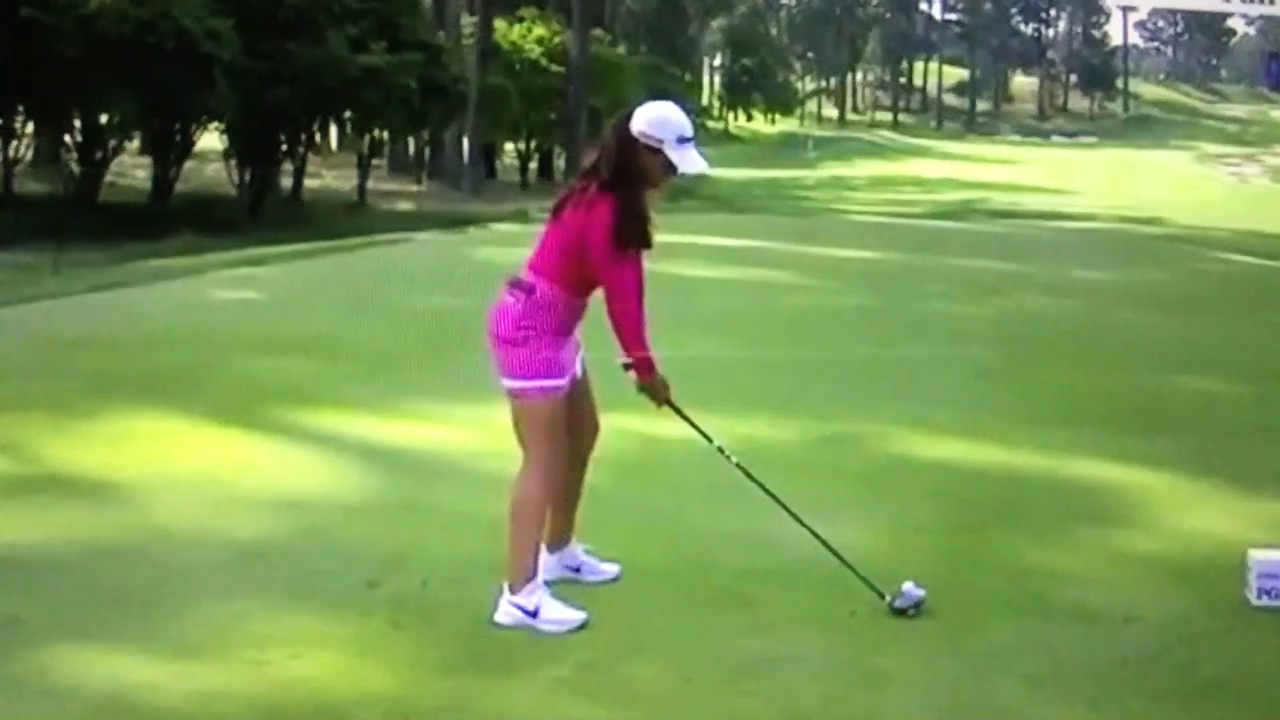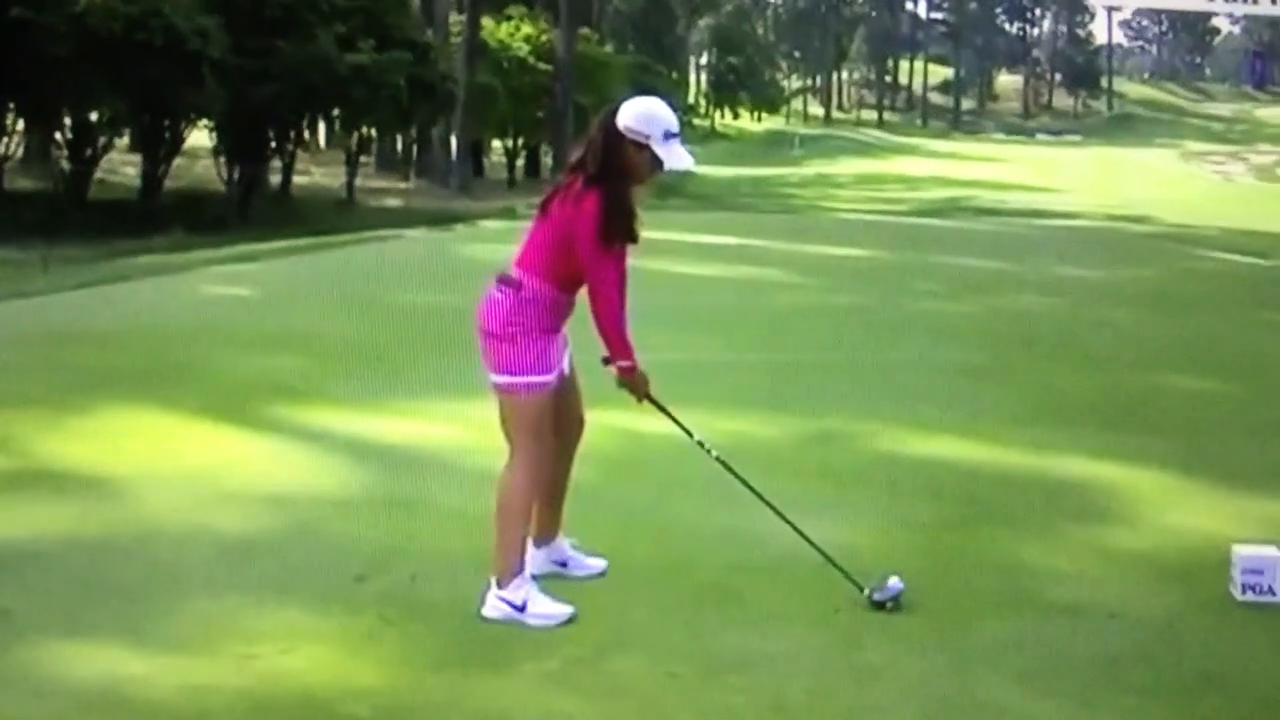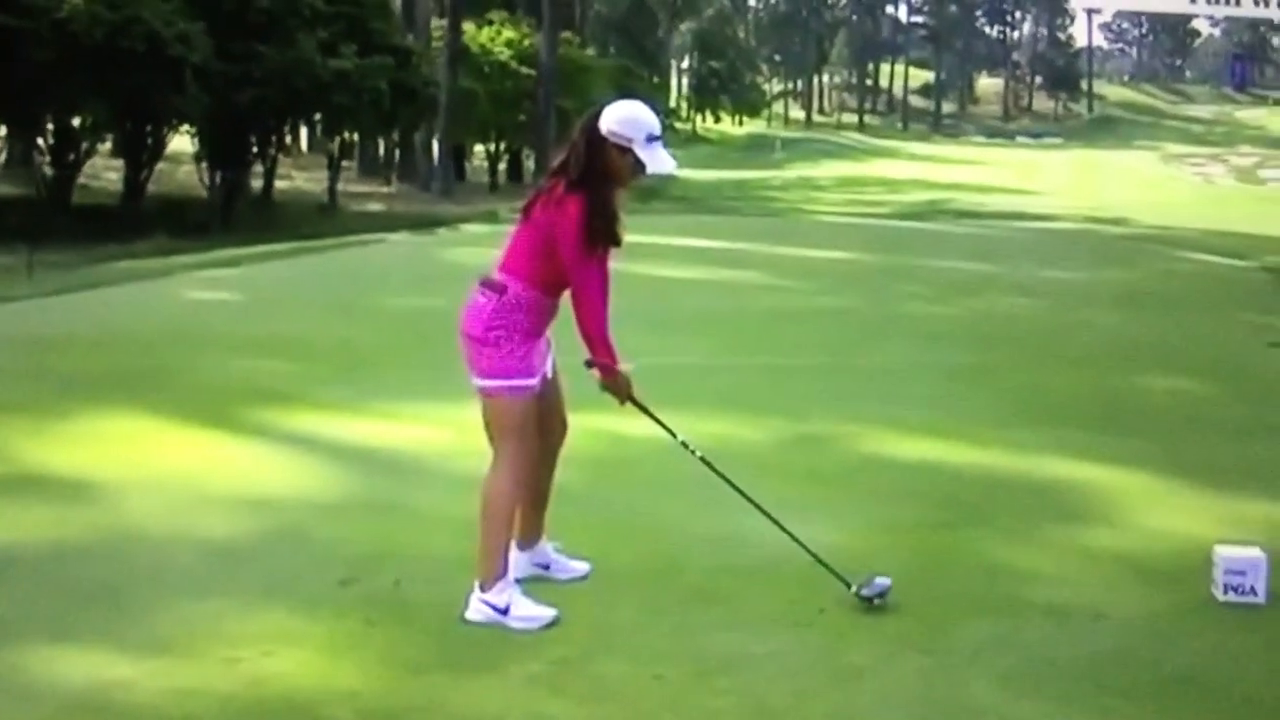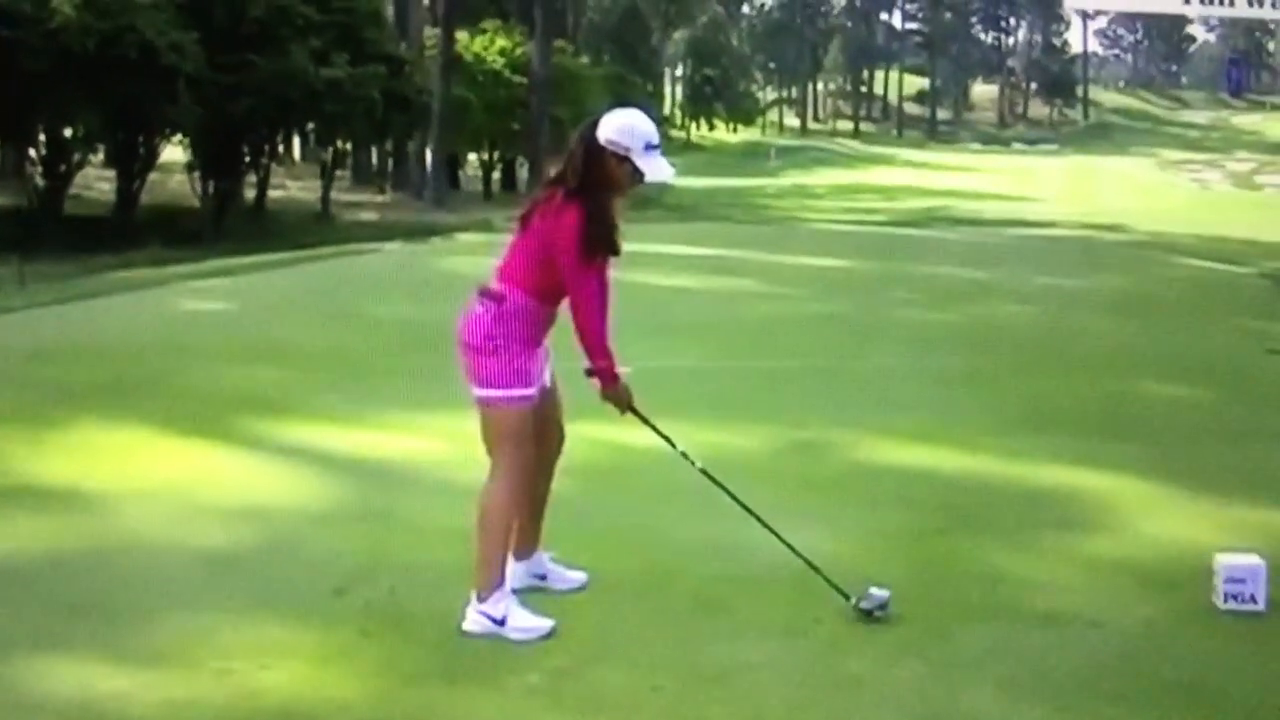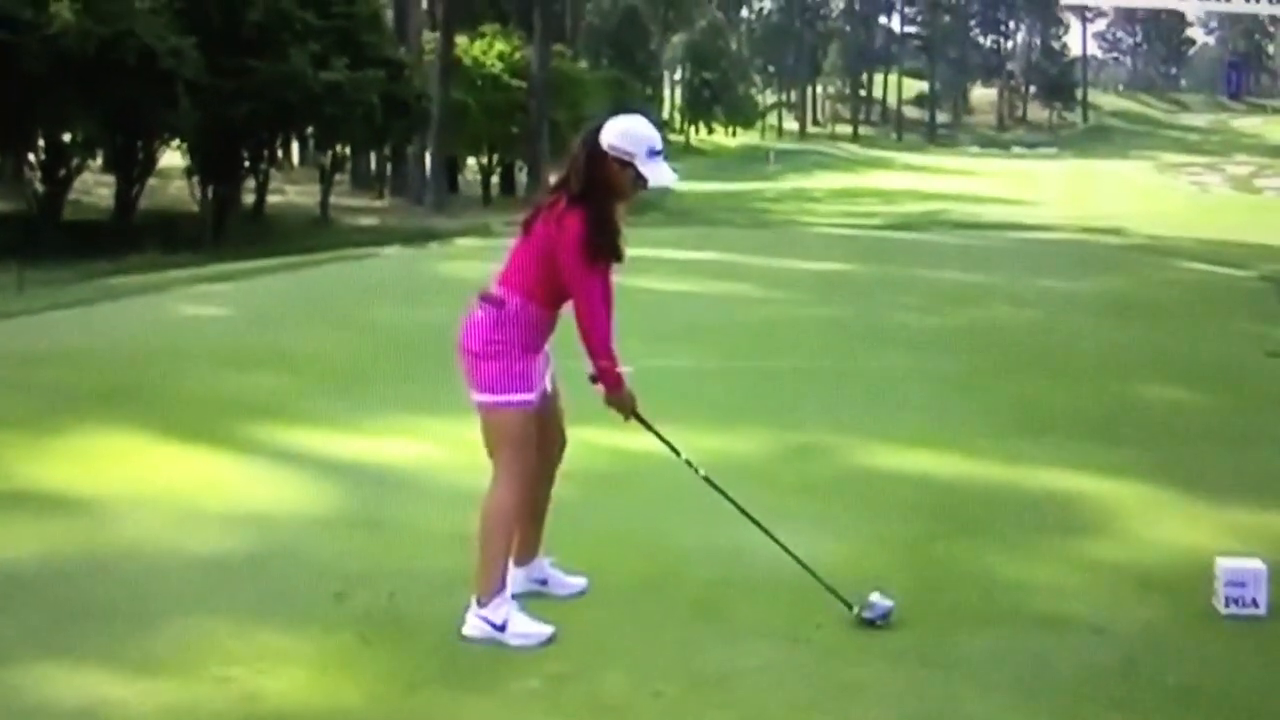
dt=0.3s
person 1, frame 1
left shoulder: (622, 200)
right shoulder: (601, 207)
left elbow: (630, 281)
right elbow: (618, 294)
left wrist: (640, 357)
right wrist: (645, 367)
left hip: (555, 325)
right hip: (529, 326)
left knee: (582, 433)
right knee: (544, 456)
left ankle: (558, 551)
right ankle: (519, 595)
person 1, frame 2
left shoulder: (610, 194)
right shoulder: (588, 201)
left elbow: (613, 276)
right elbow: (602, 289)
left wrist: (622, 355)
right wrist: (626, 362)
left hip: (544, 320)
right hip: (518, 320)
left knee: (568, 429)
right knee: (530, 451)
left ankle: (545, 547)
right ankle: (507, 589)
person 1, frame 3
left shoulder: (591, 198)
right shoulder: (570, 204)
left elbow: (594, 282)
right elbow: (584, 292)
left wrist: (605, 357)
right wrist: (607, 365)
left hip: (527, 325)
right hip: (501, 325)
left knee: (551, 433)
right knee: (513, 455)
left ankle: (529, 550)
right ankle: (490, 592)
person 1, frame 4
left shoulder: (590, 206)
right shoulder: (568, 213)
left elbow: (594, 288)
right elbow: (583, 301)
left wrist: (603, 366)
right wrist: (608, 375)
left hip: (525, 334)
right hip: (500, 334)
left knee: (549, 443)
right knee: (511, 464)
left ankle: (526, 560)
right ankle: (487, 603)
person 1, frame 5
left shoulder: (595, 212)
right shoulder: (571, 219)
left elbow: (599, 295)
right elbow: (587, 306)
left wrist: (608, 369)
right wrist: (612, 380)
left hip: (526, 338)
right hip: (500, 338)
left knee: (550, 448)
right knee: (514, 469)
left ankle: (526, 565)
right ankle: (488, 608)
